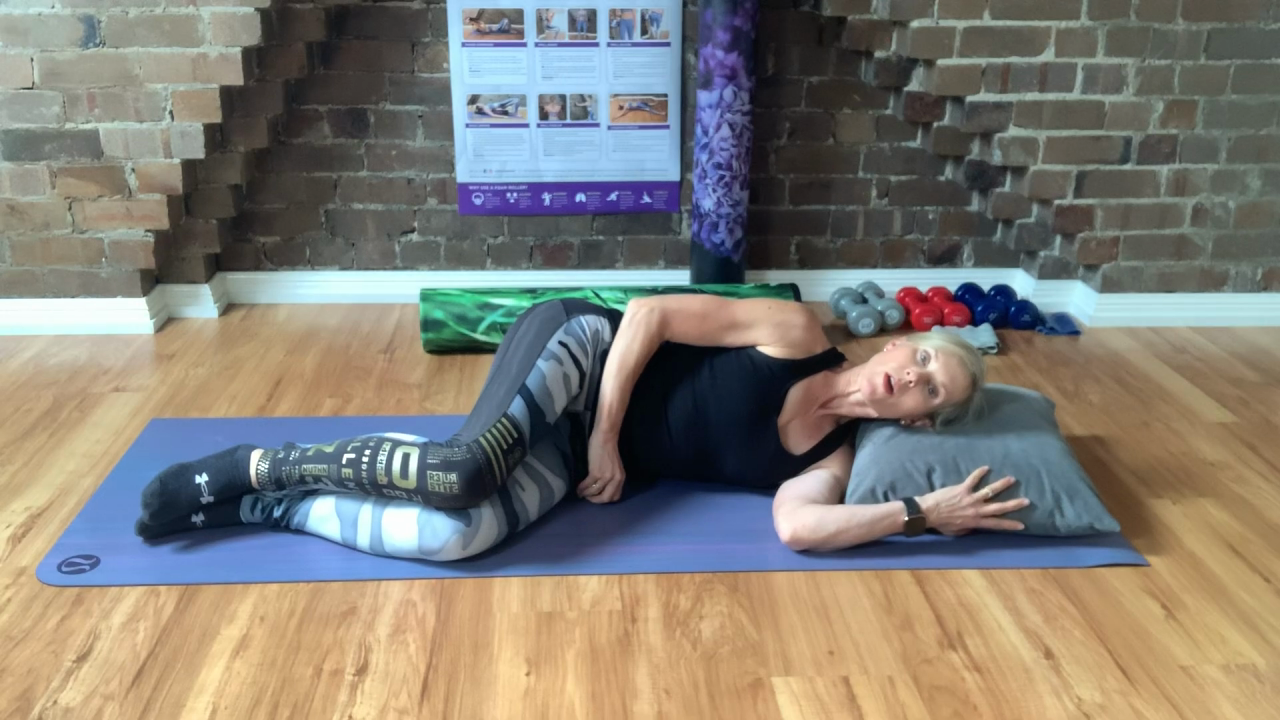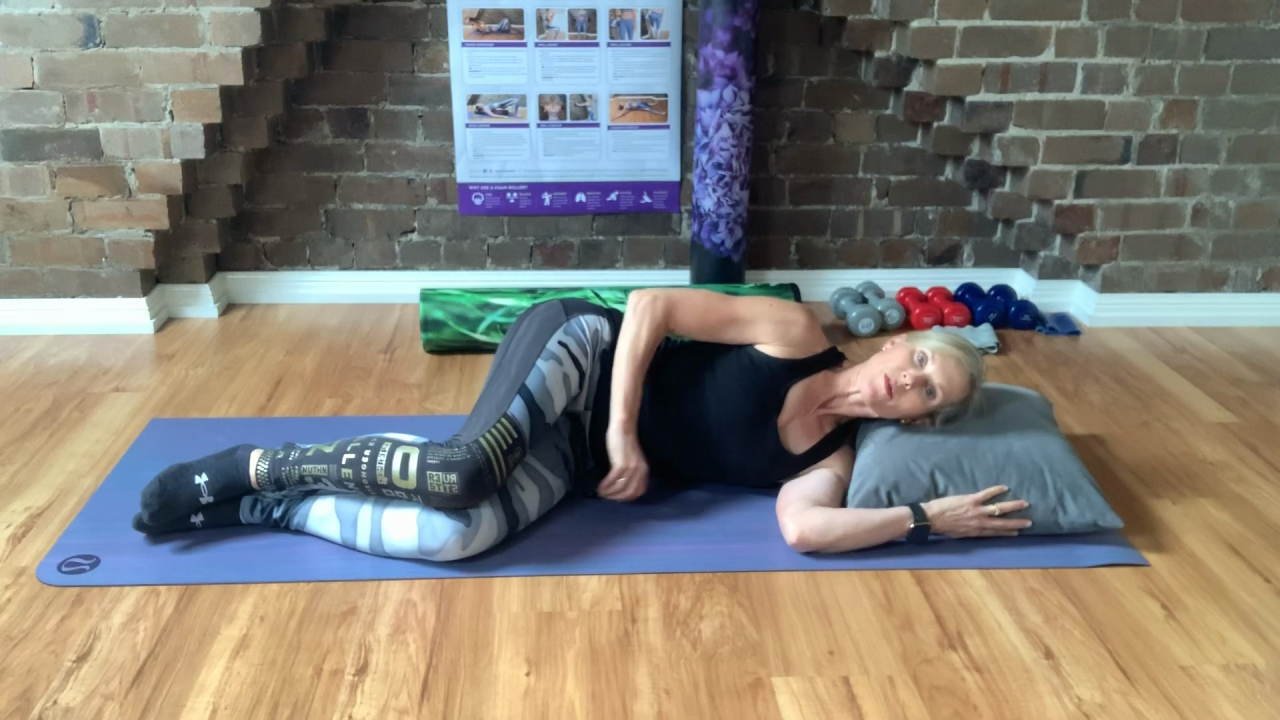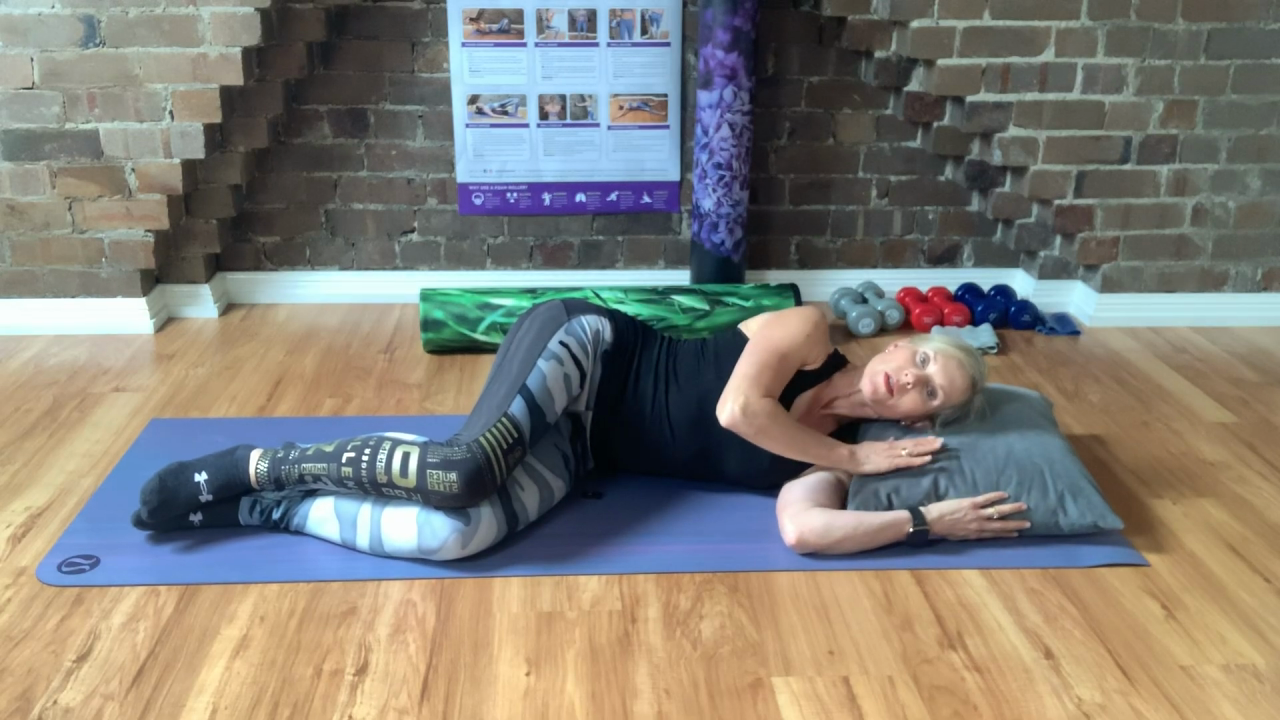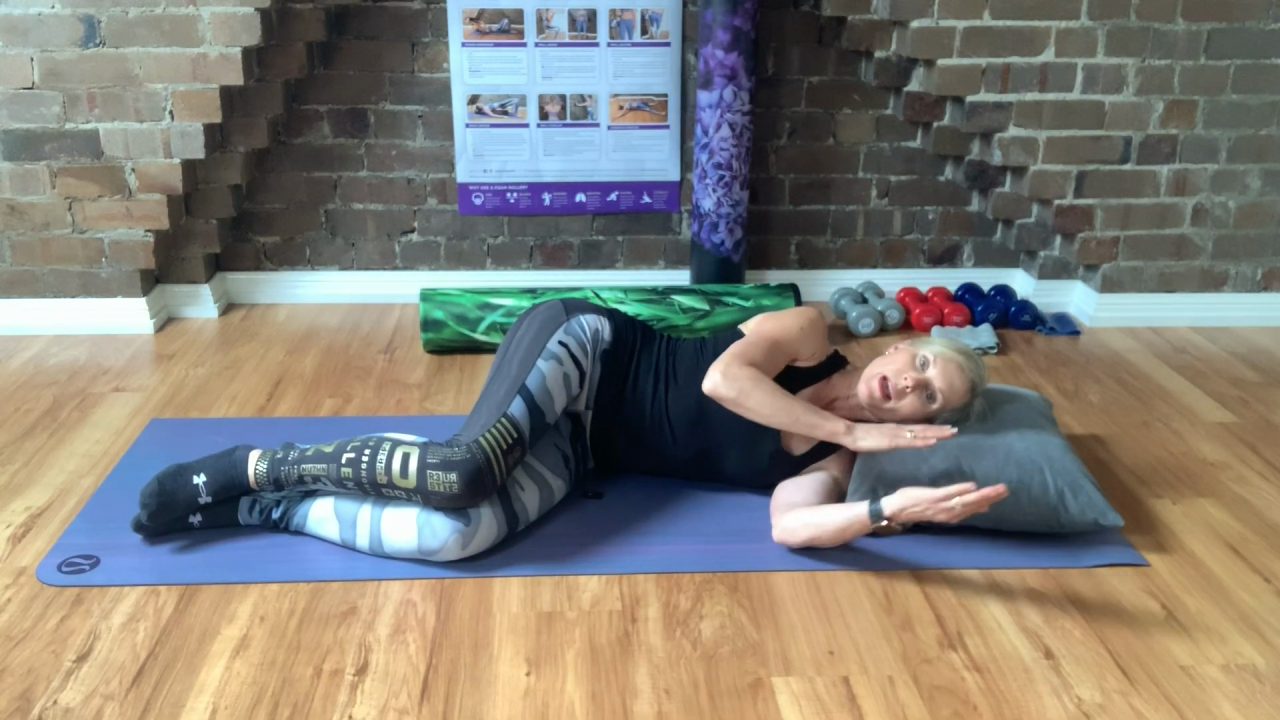
dt=0.7s
person 1, frame 1
left shoulder: (833, 456)
right shoulder: (796, 332)
left elbow: (799, 528)
right elbow: (649, 313)
left wrist: (926, 513)
right wrist: (606, 430)
left hip: (572, 458)
right hip: (575, 351)
left knee: (462, 533)
right knee: (462, 473)
left ankle: (266, 504)
right ankle: (252, 466)
person 1, frame 2
left shoulder: (832, 457)
right shoulder: (795, 332)
left elbow: (804, 530)
right elbow: (650, 302)
left wrist: (930, 517)
right wrist: (622, 429)
left hip: (575, 456)
right hip: (579, 352)
left knee: (461, 536)
right knee: (461, 474)
left ankle: (263, 506)
right ankle: (246, 469)
person 1, frame 3
left shoulder: (828, 454)
right shoulder: (810, 330)
left elbow: (803, 530)
right elbow: (735, 407)
left wrist: (929, 519)
right wrist: (857, 456)
left hip: (584, 450)
right hip: (581, 347)
left knee: (461, 531)
right knee: (463, 472)
left ankle: (263, 506)
right ankle: (251, 464)
person 1, frame 4
left shoulder: (829, 460)
right shoulder: (809, 334)
left elbow: (794, 525)
right elbow: (723, 378)
left wrist: (897, 506)
right wrist: (843, 428)
left hip: (581, 449)
right hip: (581, 347)
left knee: (461, 534)
right knee: (463, 473)
left ankle: (265, 507)
right ankle: (246, 469)
